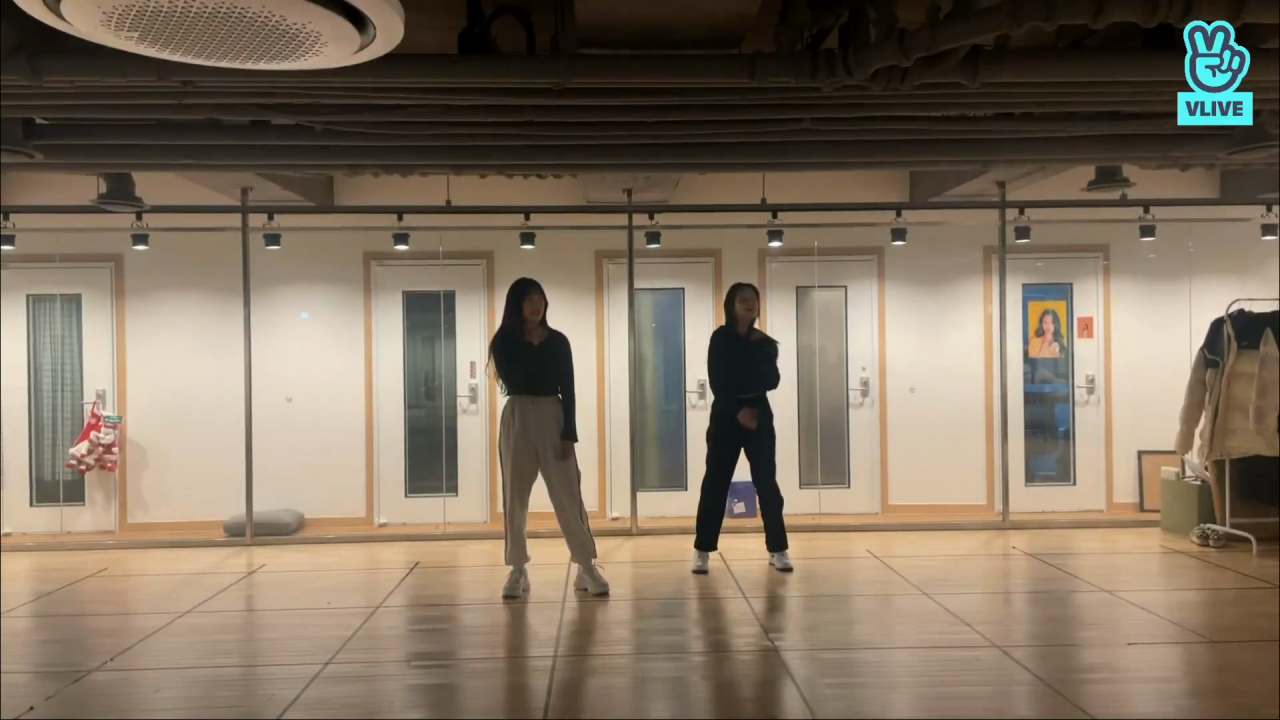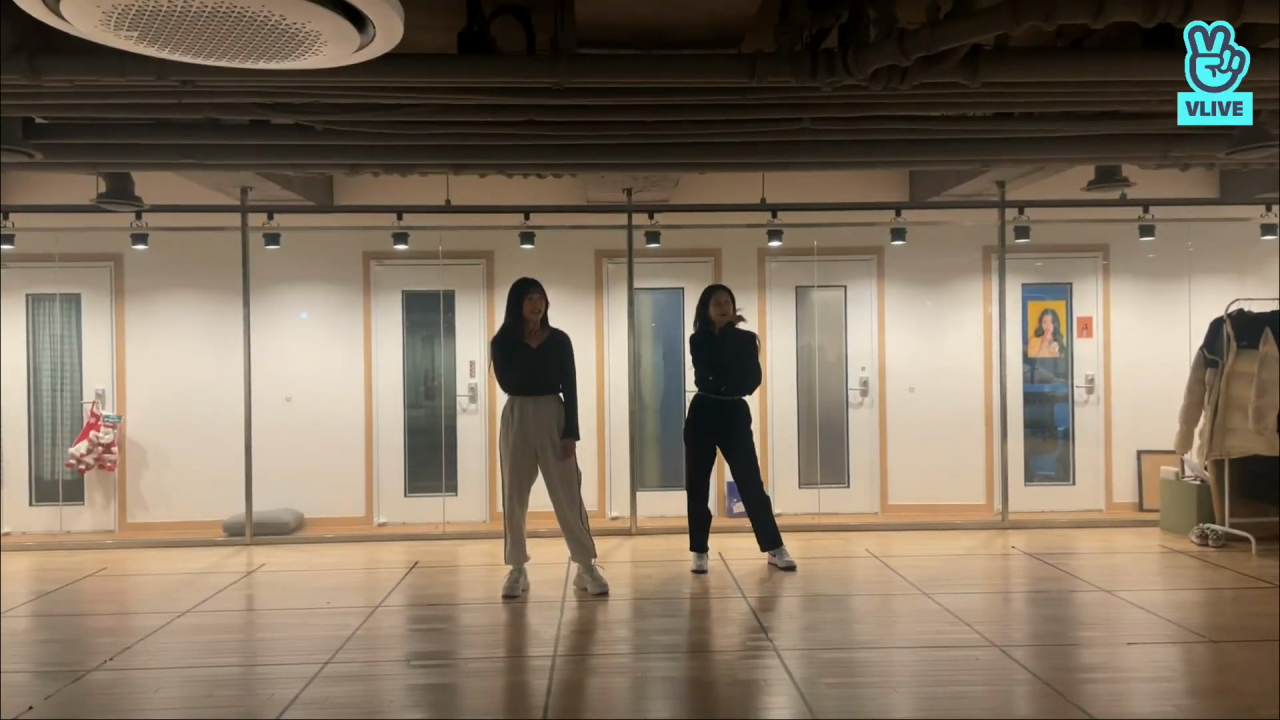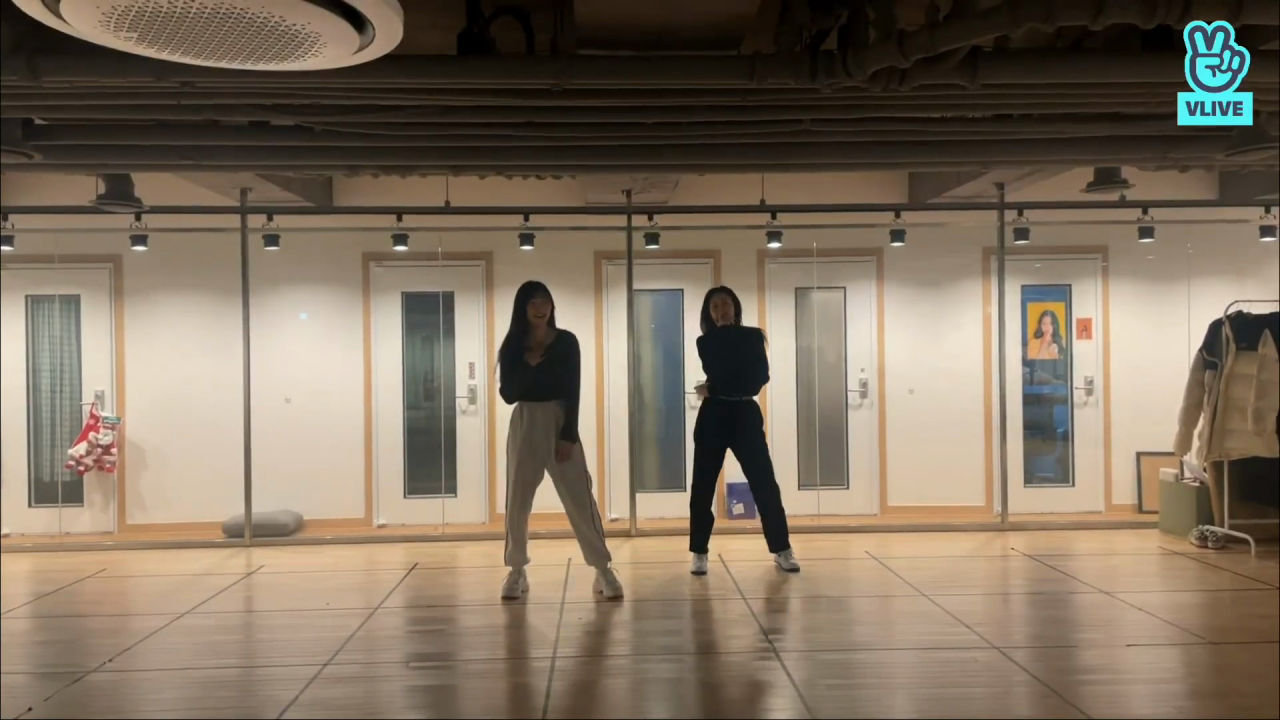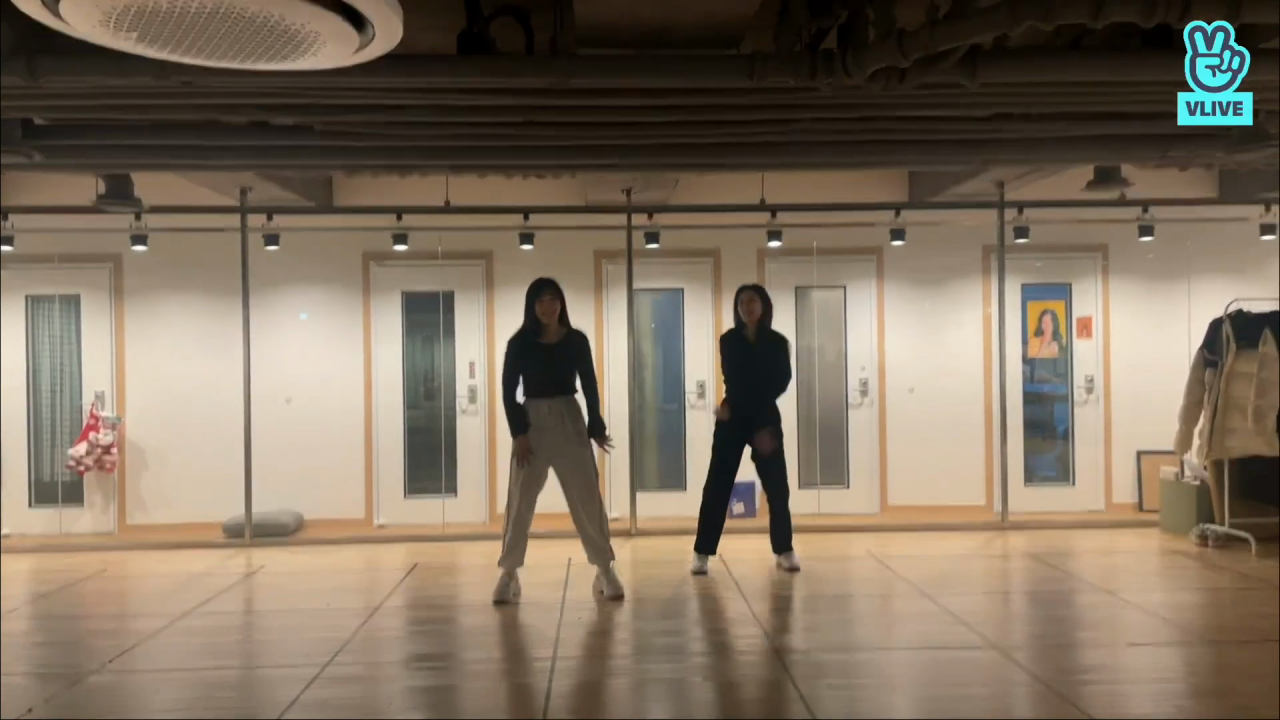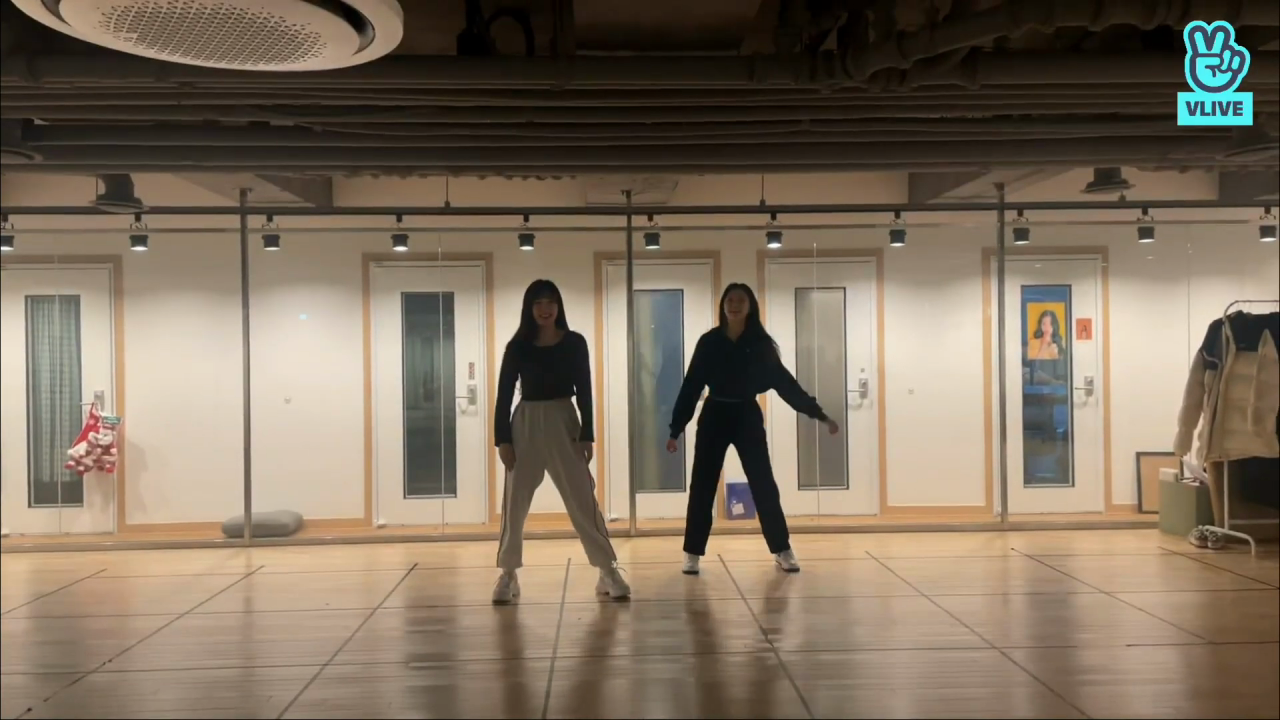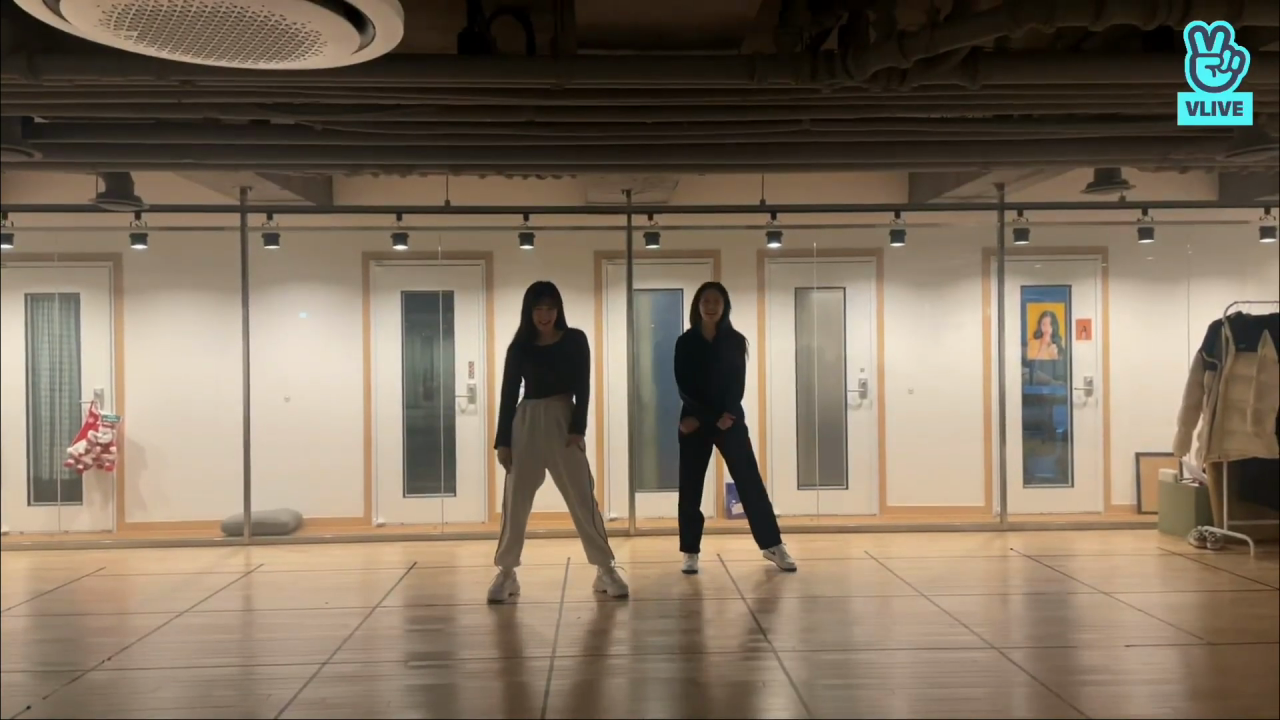
dt=0.5s
person 1, frame 1
left shoulder: (557, 341)
right shoulder: (504, 342)
left elbow: (568, 389)
right elbow: (512, 381)
left wrist: (569, 434)
right wrist: (531, 346)
left hip: (552, 417)
right hip: (517, 418)
left knee: (568, 495)
right knee: (515, 497)
left ankle: (586, 567)
right ankle: (518, 570)
person 1, frame 2
left shoulder: (558, 340)
right shoulder: (504, 341)
left elbow: (569, 388)
right elbow: (507, 382)
left wrist: (571, 432)
right wrist: (528, 347)
left hip: (553, 417)
right hip: (517, 418)
left knee: (567, 494)
right knee: (514, 496)
left ankle: (586, 567)
right ankle: (517, 570)
person 1, frame 3
left shoulder: (566, 341)
right shoulder: (512, 348)
left elbow: (573, 392)
right elbow: (508, 394)
left wrist: (569, 435)
right wrist: (528, 365)
left hip: (559, 421)
right hip: (525, 423)
left knee: (578, 497)
right knee: (517, 500)
left ankle: (603, 570)
right ankle: (517, 571)
person 1, frame 4
left shoulder: (576, 340)
right shoulder: (520, 343)
left elbow: (590, 385)
right elbow: (509, 390)
left wrist: (597, 427)
right wrist: (518, 432)
left hip: (568, 420)
right hip: (530, 423)
left knee: (586, 496)
right knee: (521, 501)
left ankle: (604, 570)
right ankle: (509, 574)
person 1, frame 5
left shoulder: (574, 342)
right shoulder: (518, 346)
left elbow: (584, 389)
right elbow: (505, 392)
left wrist: (587, 434)
right wrist: (503, 438)
left hip: (563, 420)
right hip: (525, 423)
left knee: (582, 499)
right knee: (515, 501)
left ankle: (608, 571)
right ankle: (508, 574)
person 1, frame 6
left shoulder: (575, 340)
right shoulder: (519, 346)
left elbow: (583, 386)
right elbow: (509, 393)
left wrist: (578, 427)
right wrist: (502, 439)
left hip: (563, 423)
right hip: (525, 423)
left knee: (581, 497)
right knee: (516, 501)
left ankle: (606, 569)
right ankle: (506, 572)
person 2, frame 1
left shoulder: (765, 343)
right shoulder: (721, 338)
left elbow: (771, 381)
right elbow: (717, 382)
left wrist: (761, 350)
right wrist: (736, 411)
left hip: (758, 412)
right hip: (725, 414)
left knee: (766, 483)
right knee: (715, 482)
left ankle: (777, 550)
right ankle: (702, 551)
person 2, frame 2
left shoulder: (746, 339)
right shoulder: (700, 339)
left elbow: (752, 380)
right elbow: (710, 369)
left wrist: (722, 383)
right wrist: (726, 331)
left hip: (735, 413)
right hip: (703, 413)
left knee: (751, 482)
right knee: (697, 484)
left ankle: (775, 548)
right ankle: (699, 552)
person 2, frame 3
left shoulder: (752, 337)
right shoulder: (706, 342)
left elbow: (760, 377)
right elbow: (718, 372)
left wrist: (716, 388)
right wrist: (724, 332)
left hip: (746, 414)
right hip: (714, 415)
left knee: (765, 482)
right knee: (703, 486)
left ankle: (782, 550)
right ankle: (699, 553)
person 2, frame 4
left shoulder: (777, 342)
right shoulder: (729, 341)
left elbow: (779, 384)
right elbow: (735, 383)
left wrist: (737, 407)
left hip: (766, 417)
right hip: (733, 418)
left knee: (777, 487)
right knee: (717, 486)
left ankle: (784, 551)
right ankle: (702, 553)
person 2, frame 5
left shoulder: (760, 344)
right shoulder: (709, 341)
left elbow: (784, 382)
right elbow: (691, 385)
left wrist: (819, 414)
right wrist: (676, 428)
left hip: (747, 416)
right hip: (714, 416)
left knee: (764, 486)
right knee: (702, 487)
left ankle: (783, 551)
right ankle: (693, 554)
person 2, frame 6
left shoulder: (735, 341)
right shoulder: (686, 342)
left elbow: (736, 384)
right elbow: (684, 386)
left wrist: (727, 415)
right wrist: (713, 415)
left hip: (730, 417)
right hip: (696, 418)
left knee: (750, 481)
right knee: (690, 487)
left ankle: (773, 546)
right ankle: (690, 552)
